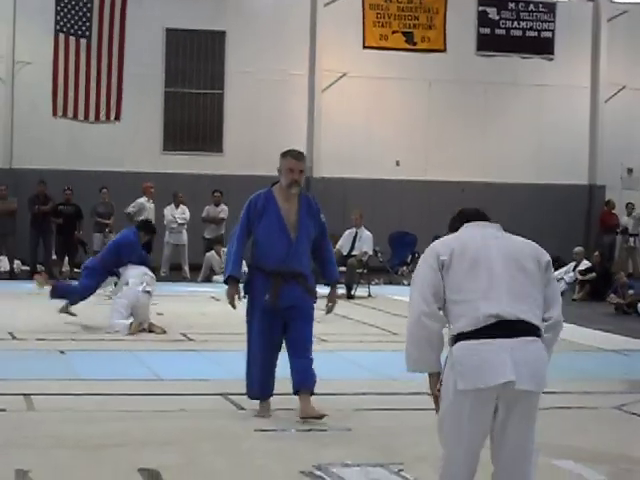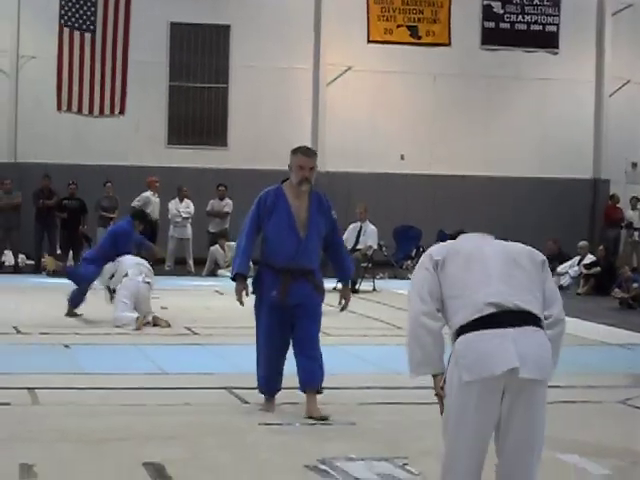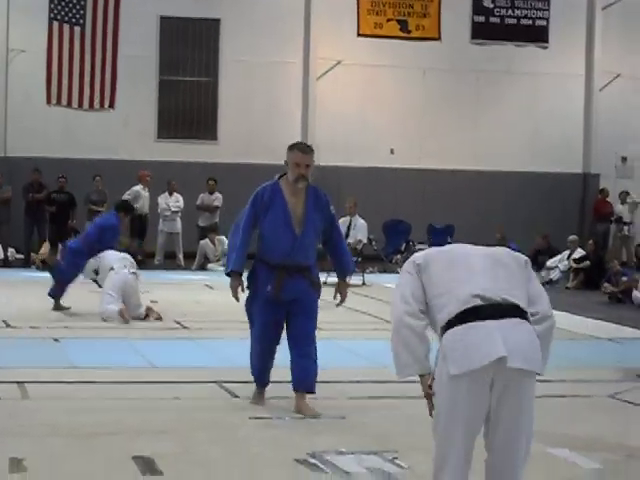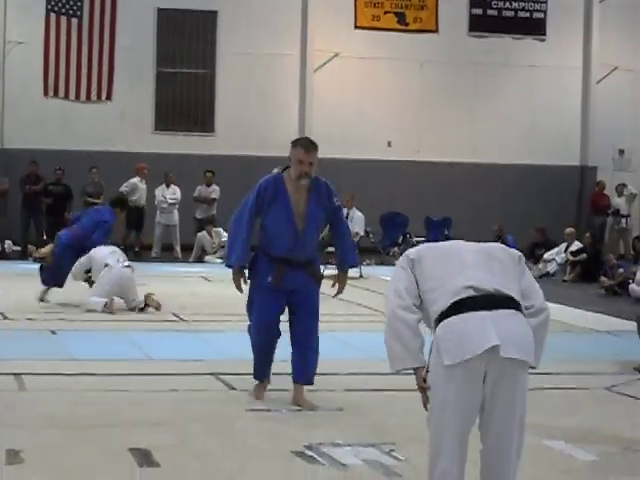
dt=0.1s
person 1, frame 1
left shoulder: (311, 207)
right shoulder: (258, 203)
left elbow: (323, 249)
right elbow: (239, 242)
left wrist: (332, 286)
right wrist: (232, 279)
left hip: (300, 288)
right hip: (266, 286)
left knee: (302, 346)
right knee: (263, 348)
left ankle: (305, 404)
right ankle: (263, 400)
person 1, frame 2
left shoulder: (322, 204)
right shoulder: (268, 199)
left elbow: (335, 245)
right elbow: (247, 237)
left wrist: (345, 282)
right wrist: (240, 276)
left hip: (309, 284)
right hip: (274, 282)
left knee: (309, 344)
right knee: (271, 344)
left ankle: (311, 404)
right ankle: (269, 394)
person 1, frame 3
left shoulder: (319, 199)
right shoulder: (264, 194)
left elbow: (334, 238)
right elbow: (242, 232)
left wrist: (343, 276)
right wrist: (235, 272)
left hip: (305, 280)
right hip: (268, 278)
left knee: (304, 340)
right knee: (264, 337)
left ankle: (301, 399)
right ankle: (260, 384)
person 1, frame 4
left shoulder: (324, 191)
right shoulder: (268, 187)
left elbow: (340, 229)
right elbow: (242, 222)
left wrist: (343, 268)
right wrist: (238, 264)
left hip: (306, 272)
right hip: (270, 269)
left knee: (306, 332)
right knee: (263, 327)
left ankle: (299, 391)
right ankle: (262, 379)
person 2, frame 1
left shoulder: (442, 248)
right shoulder: (533, 250)
left elbow: (423, 314)
right elbow: (553, 315)
left wrist: (433, 369)
left hip: (473, 357)
right hip: (528, 355)
left knee: (458, 456)
right knee: (516, 458)
person 2, frame 2
left shoulder: (438, 253)
right shoulder: (529, 253)
left elbow: (423, 315)
right elbow: (555, 315)
left wrist: (436, 371)
left hip: (475, 352)
right hip: (532, 348)
left knee: (462, 454)
right knee: (522, 454)
person 2, frame 3
left shoulder: (421, 261)
right shoulder: (512, 257)
left elbow: (406, 318)
right elbow: (543, 315)
left wrist: (423, 372)
right wrist: (533, 364)
left hip: (465, 343)
right hip: (519, 340)
left knee: (452, 446)
right knee: (510, 447)
person 2, frame 4
left shoulder: (415, 256)
right shoulder: (504, 252)
left elbow: (400, 312)
right elbow: (538, 309)
left wrist: (417, 366)
right wrist: (528, 360)
left hip: (459, 333)
right hip: (513, 331)
left knee: (447, 437)
right knee: (504, 438)
